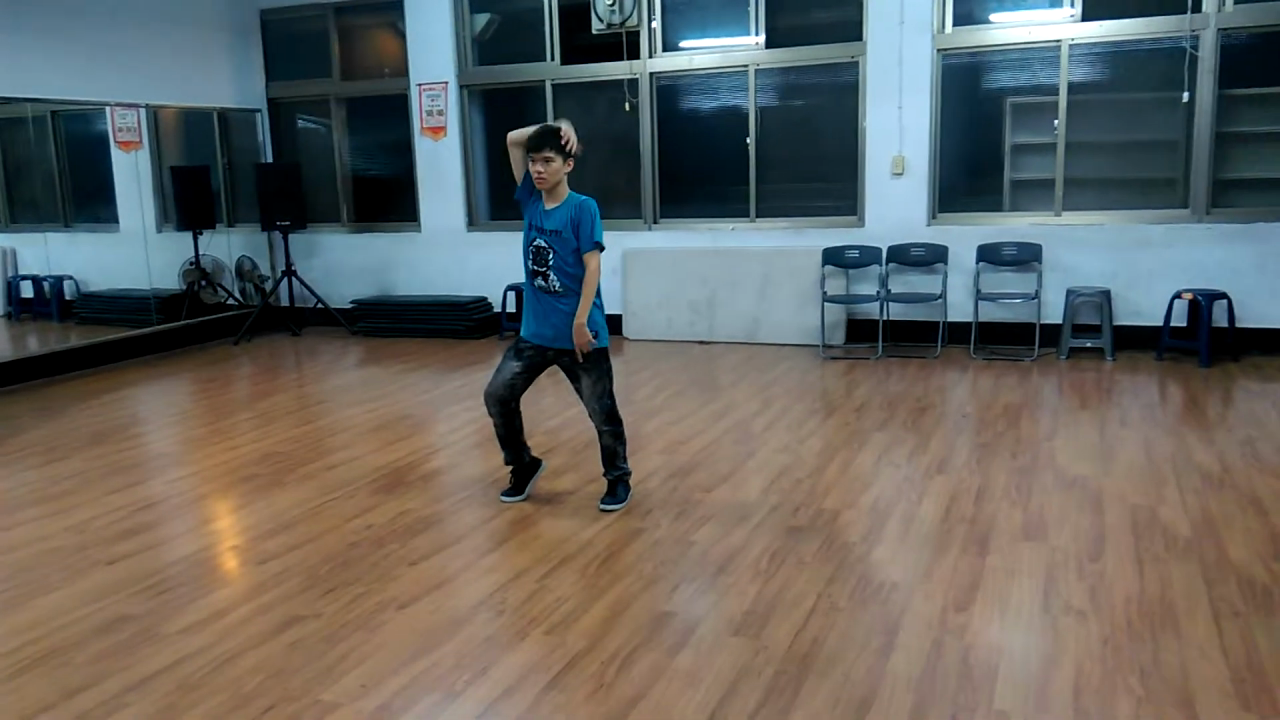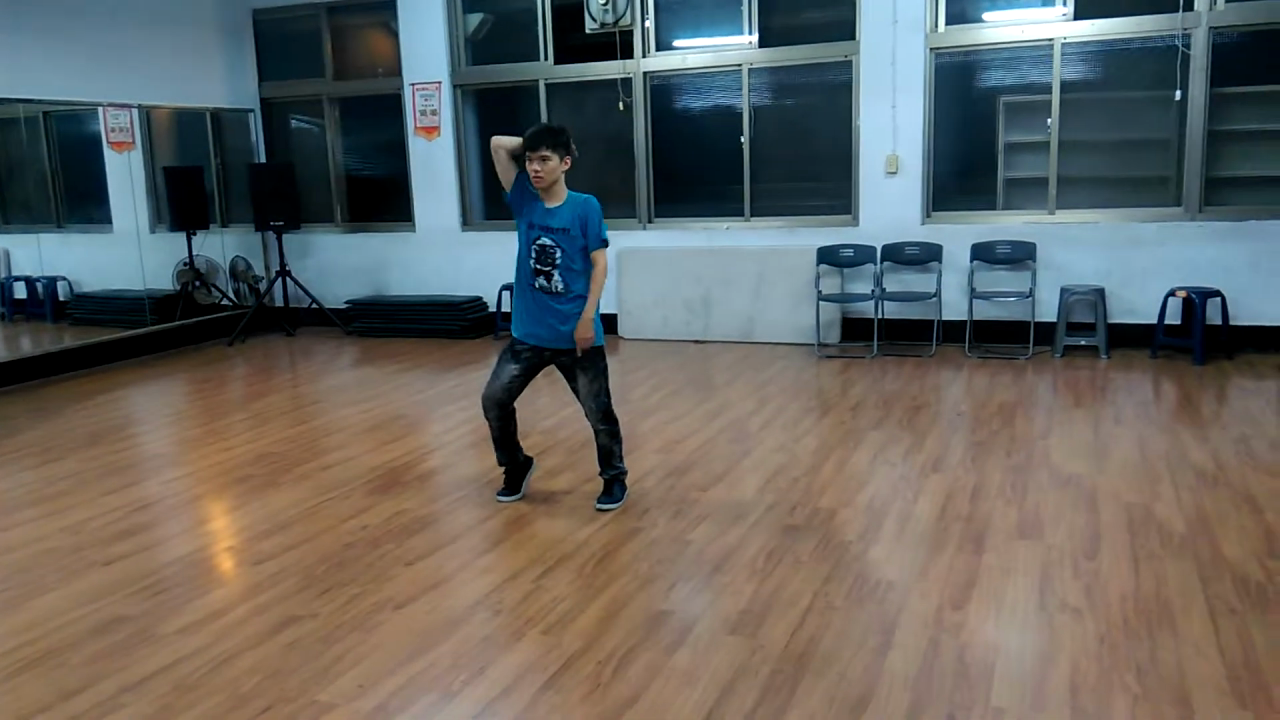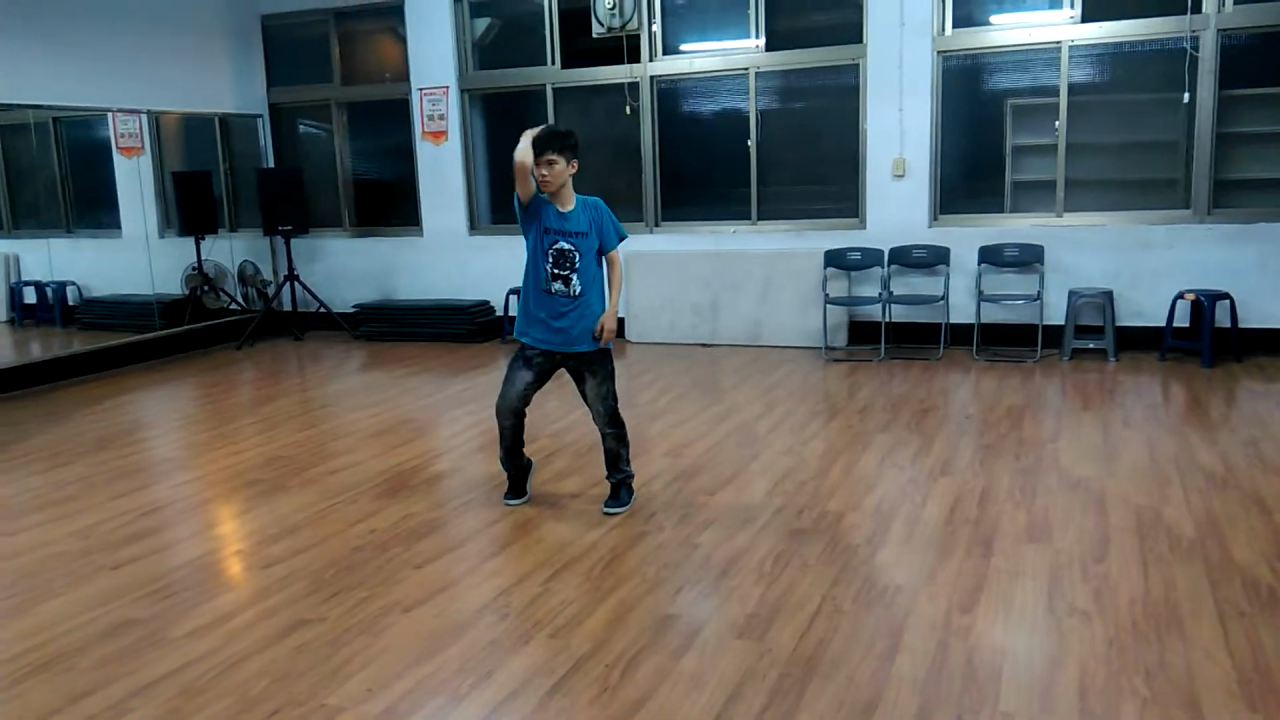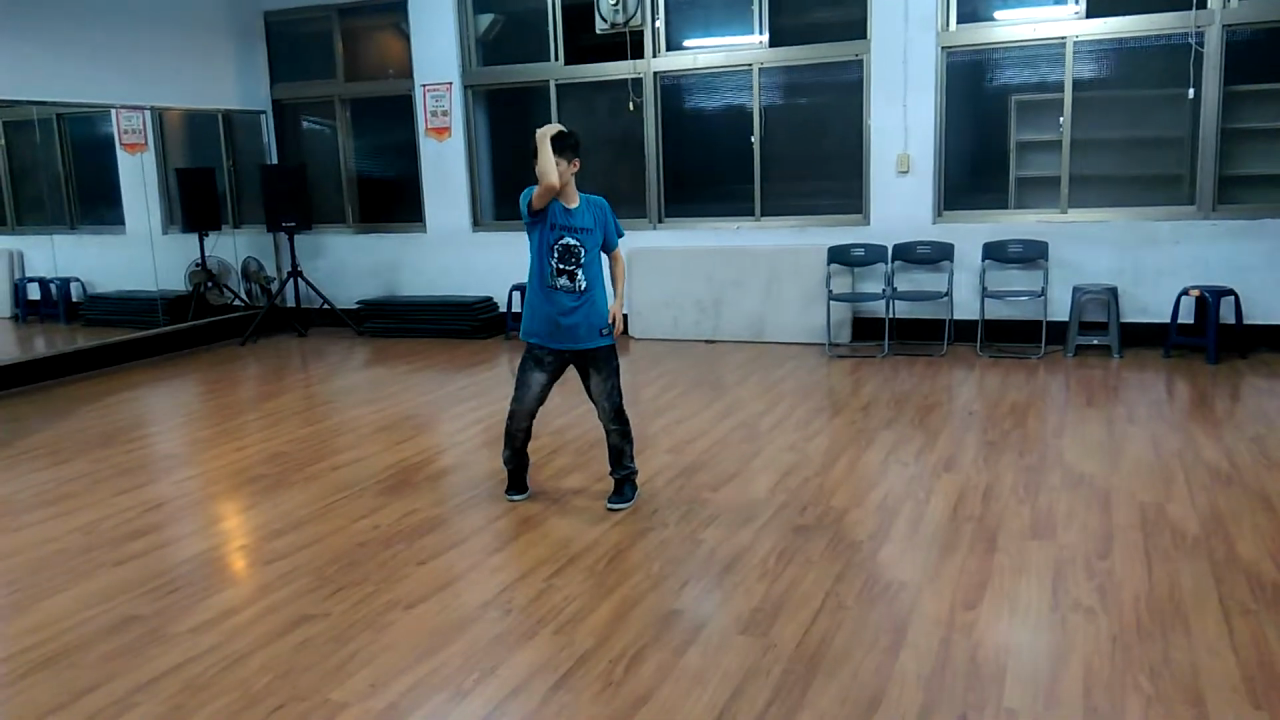
dt=0.2s
person 1, frame 1
left shoulder: (583, 208)
right shoulder: (531, 199)
left elbow: (592, 268)
right elbow: (513, 141)
left wrist: (581, 322)
right wrist: (552, 127)
left hip: (579, 333)
right hip: (535, 332)
left knee: (601, 411)
right knee: (497, 395)
left ankle: (618, 479)
right ankle: (524, 467)
person 1, frame 2
left shoulder: (585, 206)
right shoulder: (524, 201)
left elbow: (599, 264)
right elbow: (497, 145)
left wrist: (587, 318)
right wrist: (531, 143)
left hip: (575, 332)
right hip: (529, 332)
left knee: (598, 410)
right knee: (494, 398)
left ankle: (615, 478)
right ankle: (516, 466)
person 1, frame 3
left shoulder: (595, 210)
right shoulder: (532, 207)
left elbow: (614, 261)
right elbow: (521, 165)
left wrist: (611, 311)
right wrist: (529, 136)
left hip: (587, 336)
right hip: (538, 335)
left knee: (605, 413)
right knee: (508, 406)
left ankle: (621, 482)
right ankle: (517, 472)
person 1, frame 4
left shoulder: (598, 208)
right shoulder: (534, 205)
left elbow: (615, 257)
right elbow: (549, 184)
left wrist: (619, 302)
right wrist: (542, 137)
left hip: (593, 332)
right hip: (544, 334)
left knee: (610, 410)
right knee: (522, 409)
left ankle: (625, 478)
right ankle: (516, 471)
